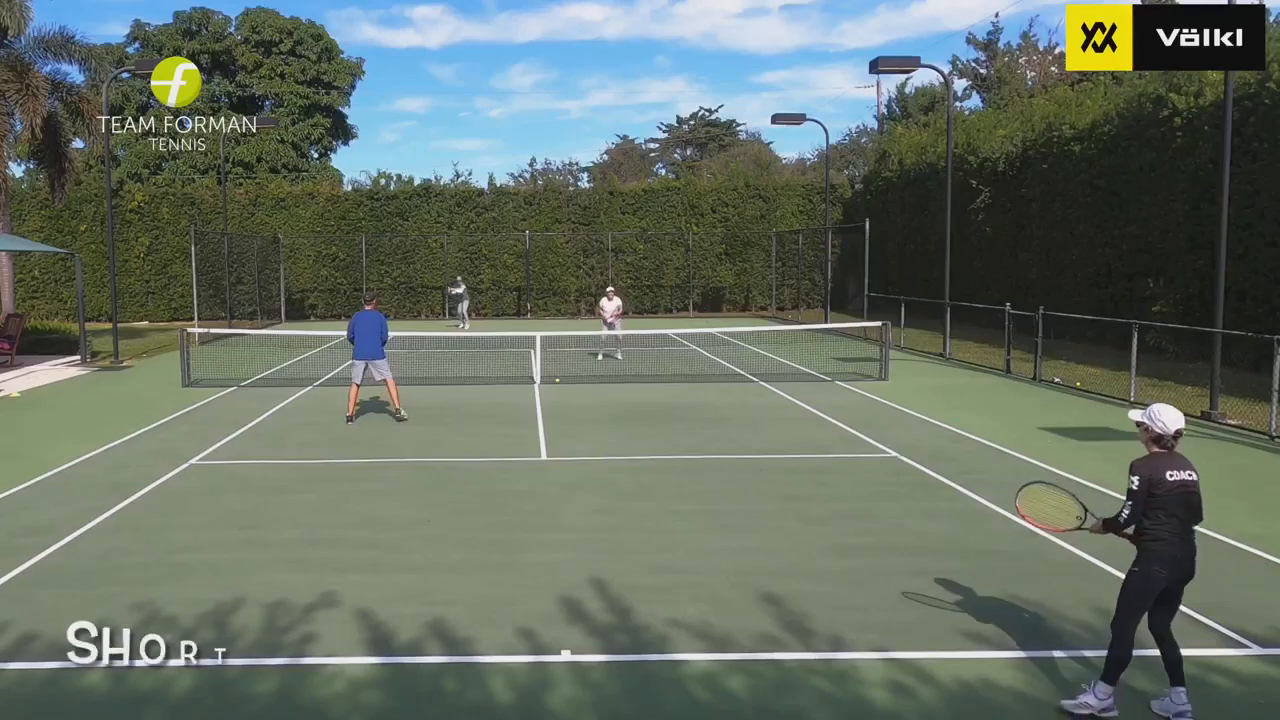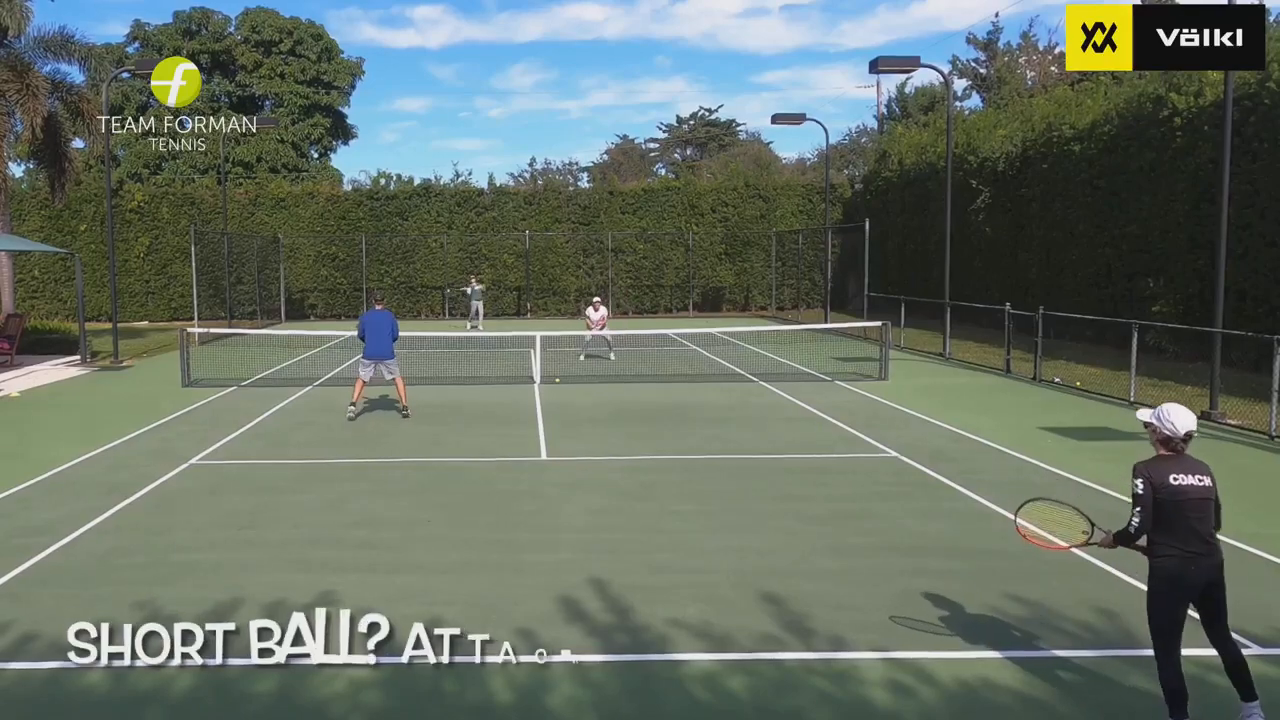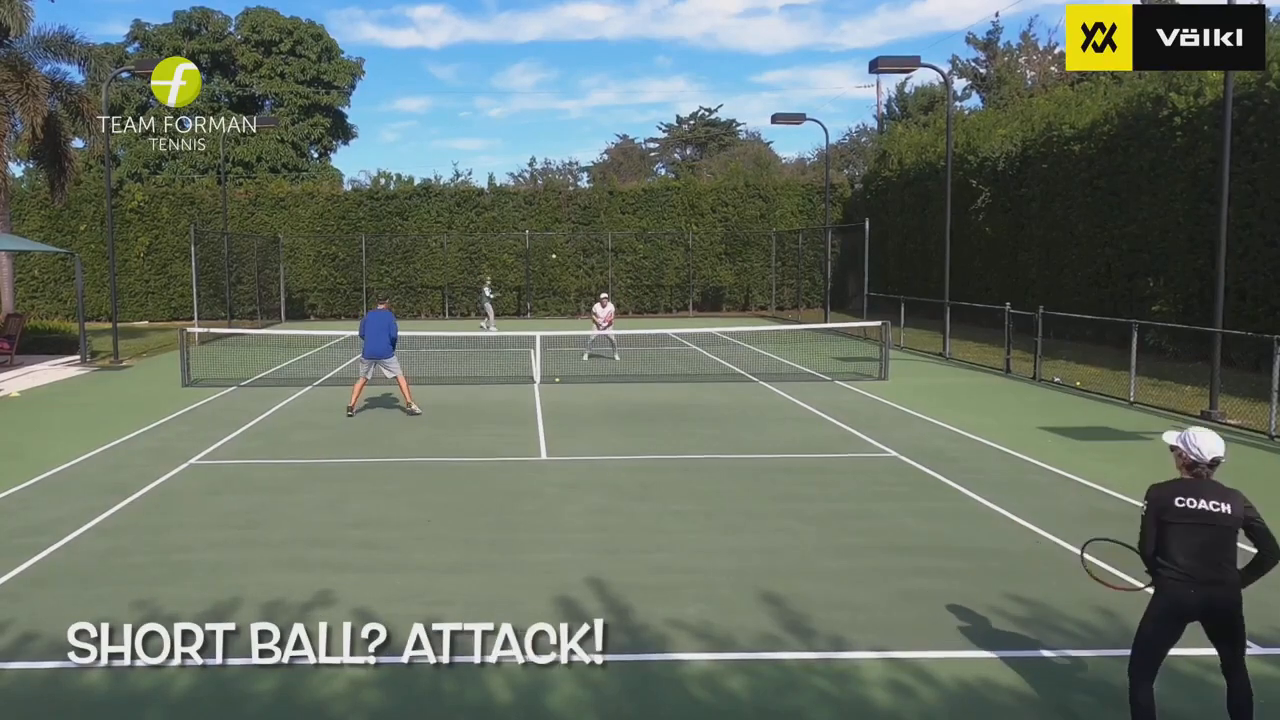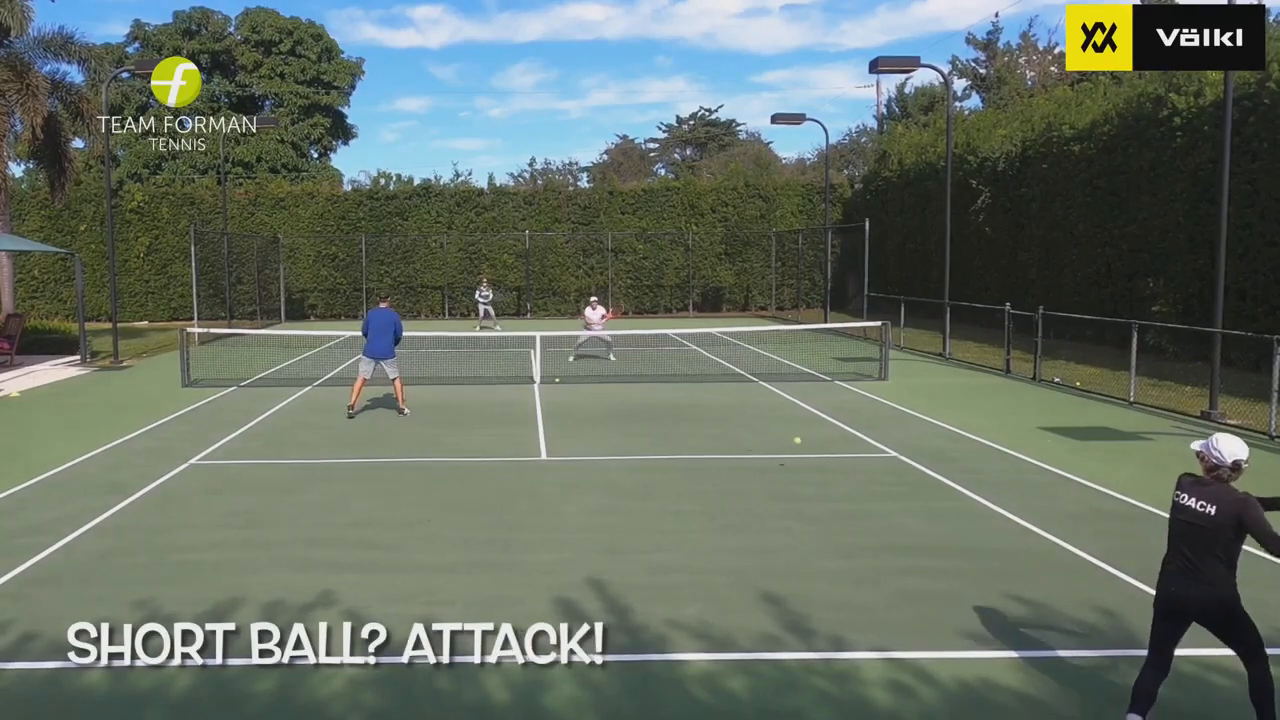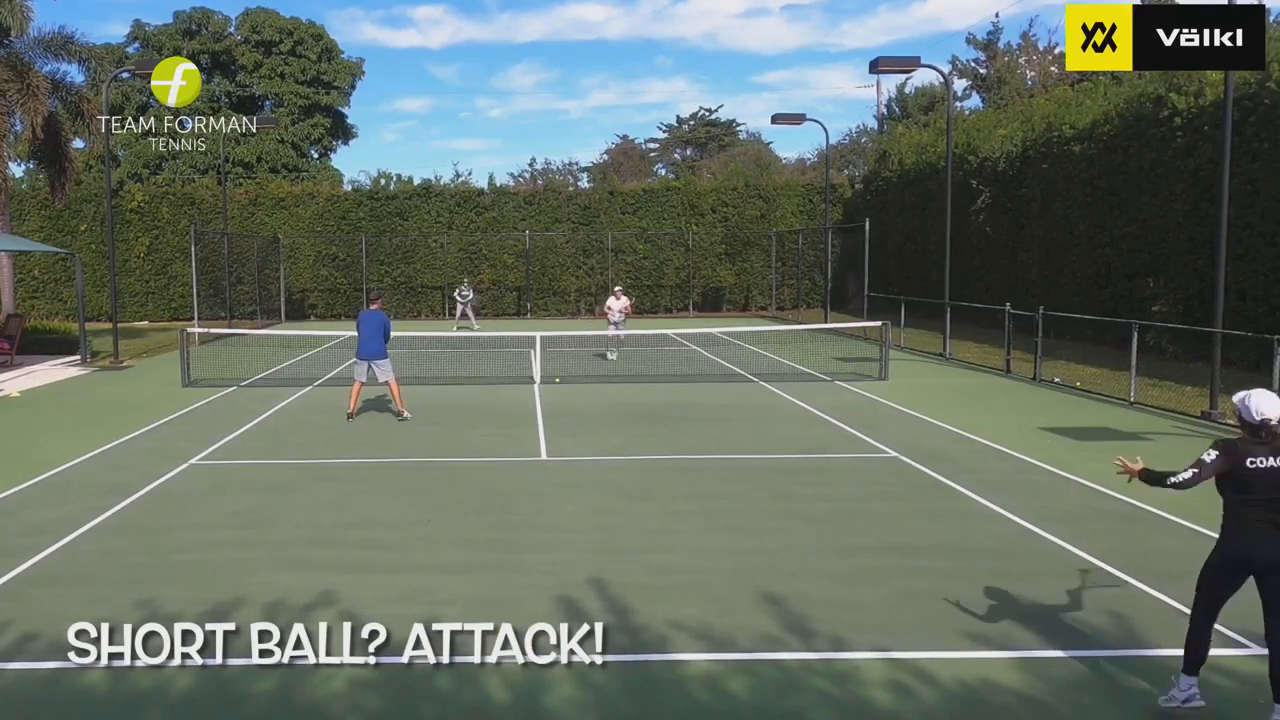
dt=0.5s
person 1, frame 1
left shoulder: (1143, 467)
right shoulder: (1187, 466)
left elbow: (1129, 516)
right elbow: (1196, 515)
left wrist: (1104, 525)
left hip: (1156, 557)
right hip: (1185, 558)
left knee: (1123, 626)
right knee: (1160, 626)
person 1, frame 2
left shoulder: (1148, 470)
right shoulder: (1203, 471)
left elbow: (1140, 525)
right elbow: (1215, 522)
left wrist: (1115, 539)
left hip: (1172, 572)
right hip: (1211, 567)
left knee: (1167, 653)
right knee: (1222, 638)
person 1, frame 3
left shoulder: (1159, 494)
right shoulder: (1235, 500)
left elbow: (1147, 549)
right wrist: (1238, 580)
left hip: (1174, 594)
right hip: (1224, 596)
left knee: (1140, 672)
right knee: (1235, 670)
person 1, frame 4
left shoulder: (1184, 484)
right shoulder: (1240, 503)
left hip: (1171, 593)
right hip: (1216, 598)
left knee: (1156, 663)
right knee: (1256, 662)
person 1, frame 5
left shoulder: (1228, 451)
left elbow: (1181, 480)
left wrist: (1140, 473)
left hip: (1235, 550)
left knee: (1202, 618)
left ankle: (1187, 686)
